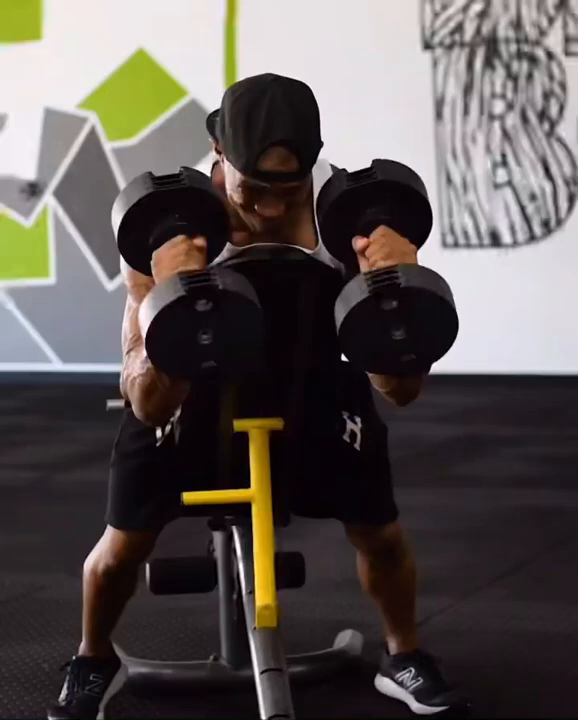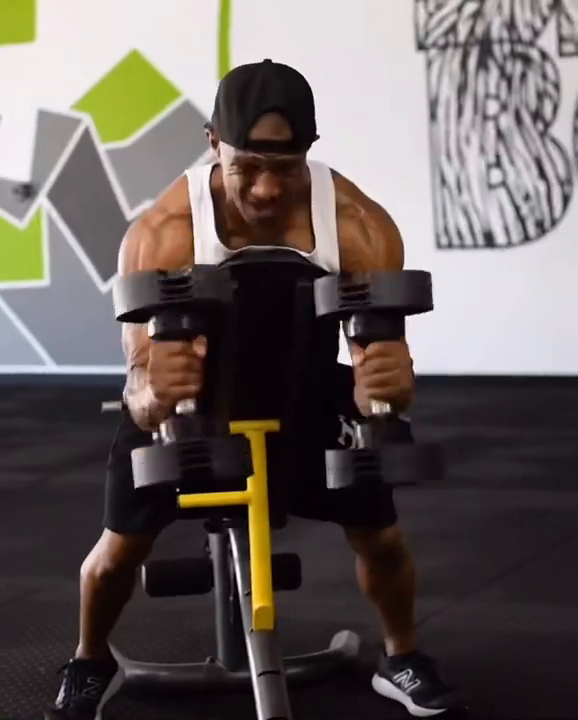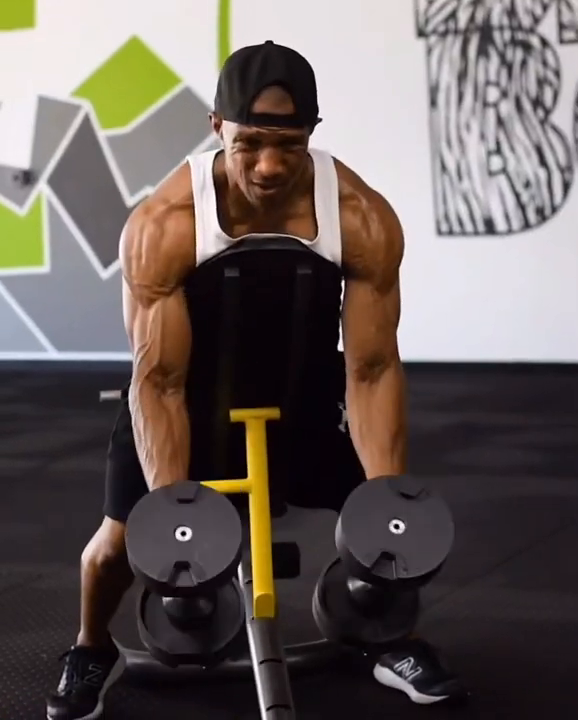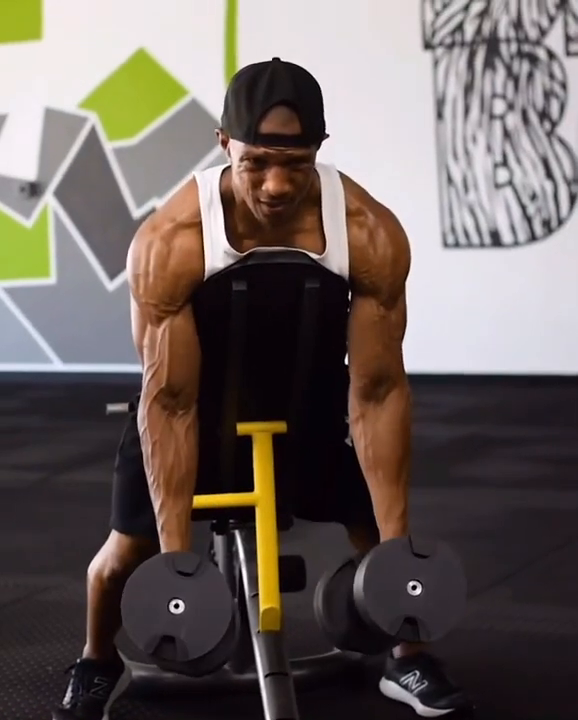
dt=0.5s
person 1, frame 1
right shoulder: (167, 230)
left elbow: (404, 392)
right elbow: (147, 406)
left hip: (311, 375)
right hip: (196, 380)
left knee: (380, 531)
right knee: (123, 543)
left ankle: (403, 659)
right ankle: (94, 662)
person 1, frame 2
left shoulder: (360, 223)
right shoulder: (161, 231)
left elbow: (385, 364)
right elbow: (143, 401)
left wrist: (392, 379)
right wrist: (157, 390)
right hip: (189, 383)
left knee: (379, 535)
right knee: (120, 548)
left ankle: (401, 661)
right ankle: (91, 666)
person 1, frame 3
left shoulder: (363, 218)
right shoulder: (159, 225)
left elbow: (371, 369)
right elbow: (159, 381)
right hip: (194, 374)
right knee: (122, 534)
left ankle: (400, 647)
right ankle: (92, 653)
person 1, frame 4
left shoulder: (371, 235)
right shoulder: (167, 242)
left elbow: (376, 392)
right elbow: (170, 402)
left wrist: (396, 538)
right wrist: (176, 552)
right hip: (199, 390)
left knee: (380, 535)
right knee: (129, 550)
left ankle: (407, 662)
right ankle: (98, 666)
